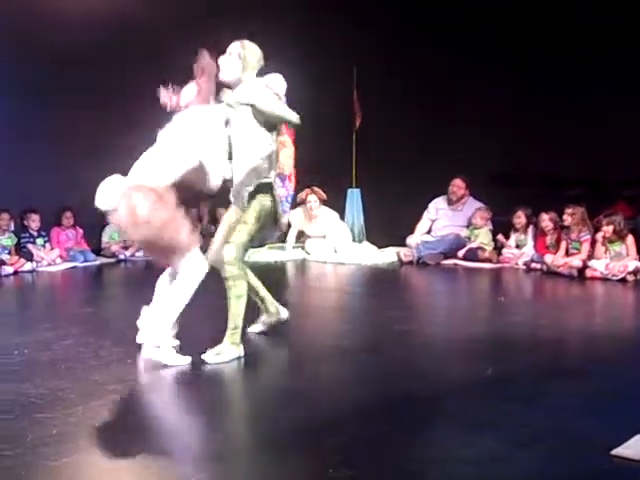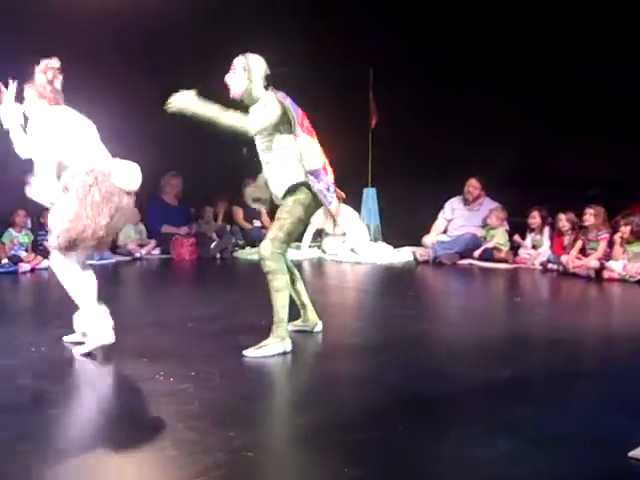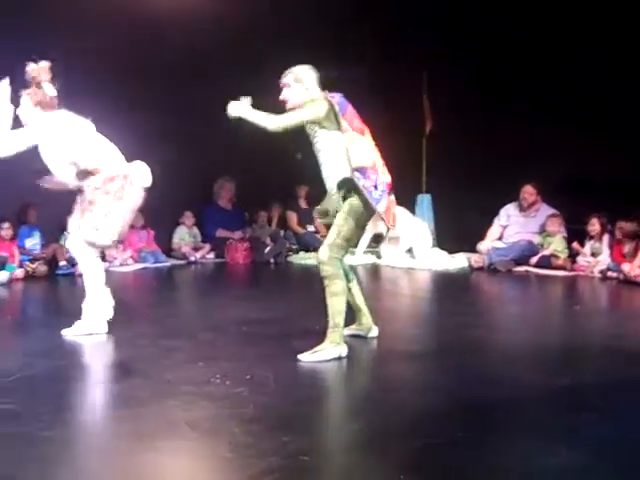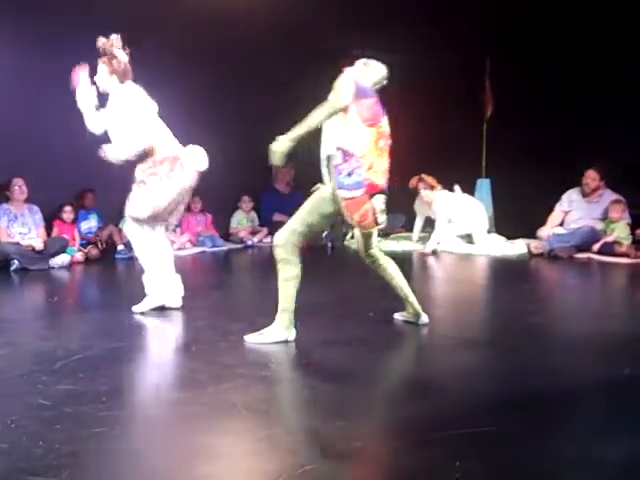
dt=0.7s
person 1, frame 1
left shoulder: (259, 92)
right shoulder: (235, 100)
left elbow: (292, 117)
left wrist: (250, 98)
left hip: (261, 190)
right hip: (242, 192)
left knee: (230, 254)
right knee: (217, 255)
left ankle: (233, 342)
right ankle: (271, 308)
person 1, frame 2
left shoulder: (271, 103)
right shoulder: (261, 107)
left elbow: (251, 127)
left wrist: (200, 108)
right wrist: (261, 184)
left hip: (303, 187)
right hip: (293, 188)
left knee: (270, 250)
right knee: (275, 252)
left ankle: (279, 336)
right ankle: (309, 317)
person 1, frame 3
left shoulder: (323, 103)
right shoulder: (324, 110)
left elbow: (278, 124)
left wrist: (245, 112)
right wrist: (332, 200)
left hip: (365, 190)
right hip: (360, 191)
left knee: (329, 255)
right knee: (336, 257)
left ankle: (335, 341)
right ankle: (364, 323)
person 1, frame 4
left shoulder: (348, 82)
right shoulder: (375, 108)
left elbow: (337, 103)
left wrist: (289, 138)
left hip: (348, 179)
right hip: (370, 185)
left knee: (287, 240)
right knee: (369, 251)
left ankle: (284, 325)
right ankle: (415, 310)
person 2, frame 1
left shoulder: (185, 119)
right shoulder: (212, 123)
right elbow: (214, 179)
left hip: (133, 199)
right hip: (149, 202)
left knee: (178, 266)
right knee: (192, 266)
left ankle: (152, 327)
right ankle: (154, 341)
person 2, frame 2
left shoulder: (40, 121)
right shoulder: (71, 117)
left elbow: (45, 168)
left hip: (91, 187)
right hip: (115, 184)
left knee: (63, 258)
right knee: (74, 259)
left ankle: (97, 326)
right ankle: (91, 327)
person 2, frame 3
left shoulder: (47, 126)
right shoulder: (56, 123)
right wrist: (68, 182)
left hip: (113, 184)
right hip: (104, 184)
left knee: (86, 248)
right knee: (83, 247)
left ankle: (94, 318)
right ankle: (101, 308)
person 2, frame 4
left shoulder: (125, 97)
right shoulder: (119, 98)
left elbow: (145, 136)
right elbow: (97, 126)
left wrist: (119, 152)
right wrist: (83, 91)
left hip: (167, 166)
right hip: (163, 166)
left knee: (136, 226)
right knee: (152, 229)
left ankle: (159, 289)
right ankle: (170, 292)
